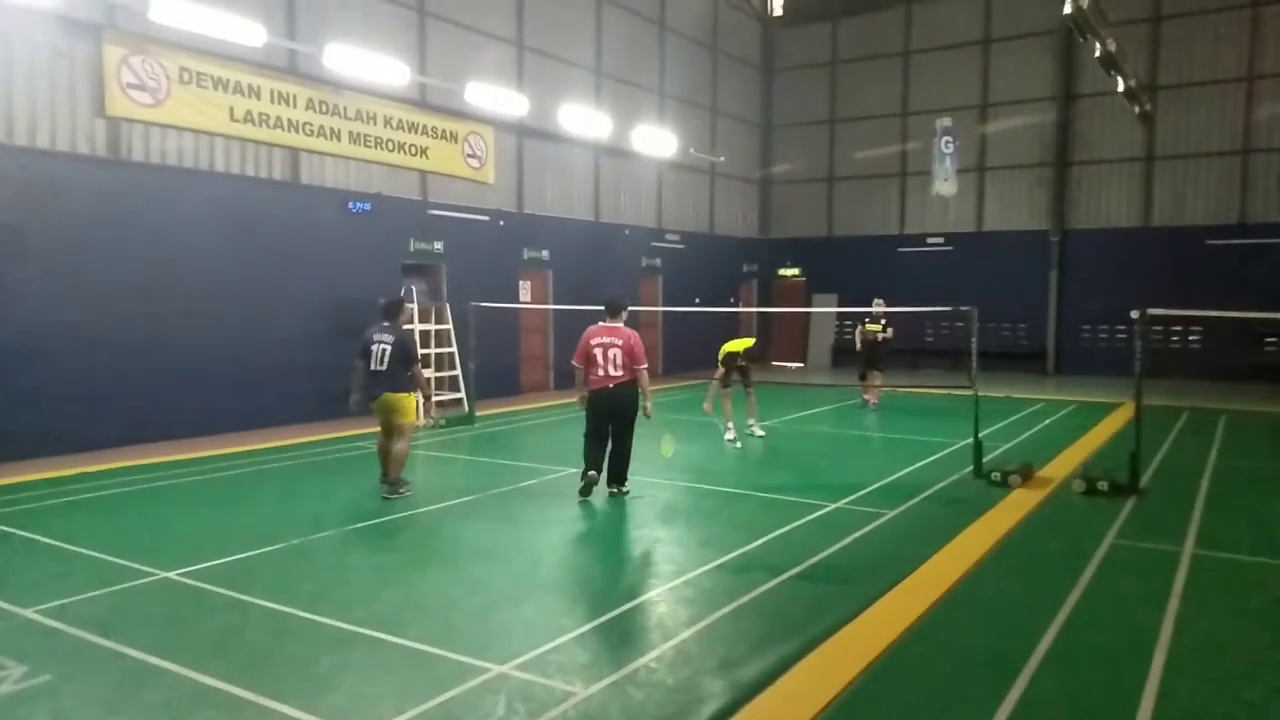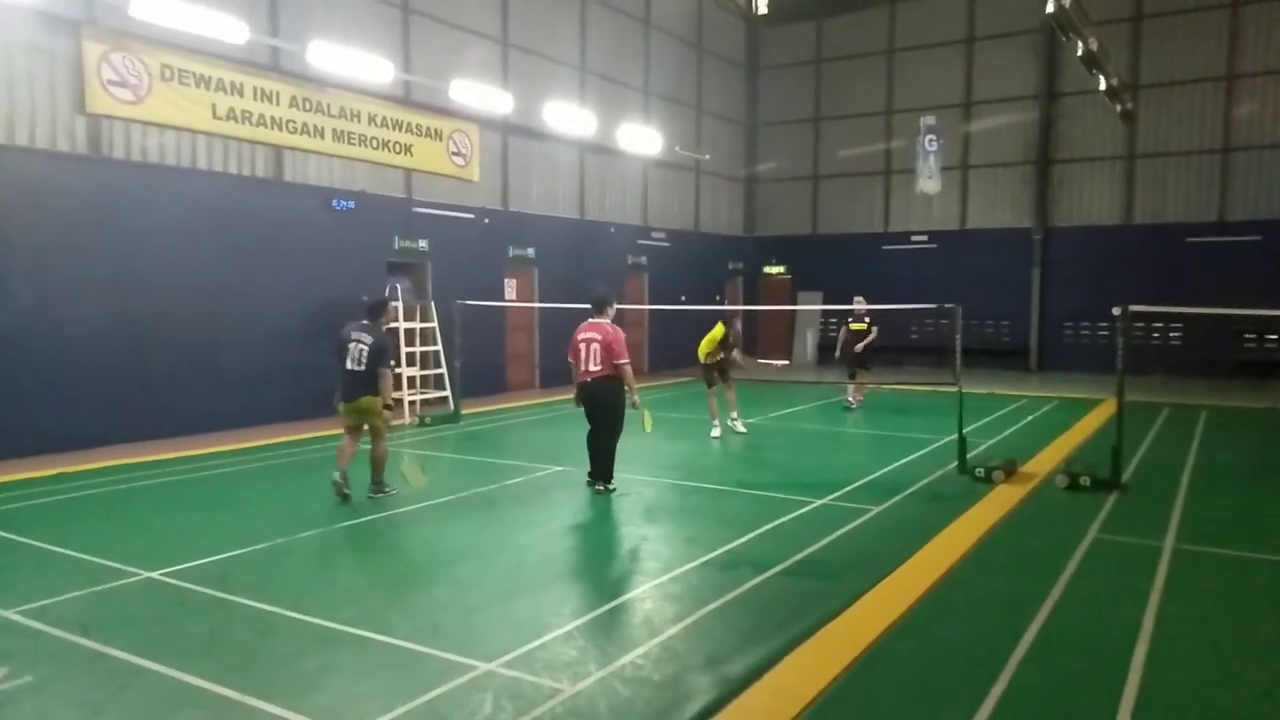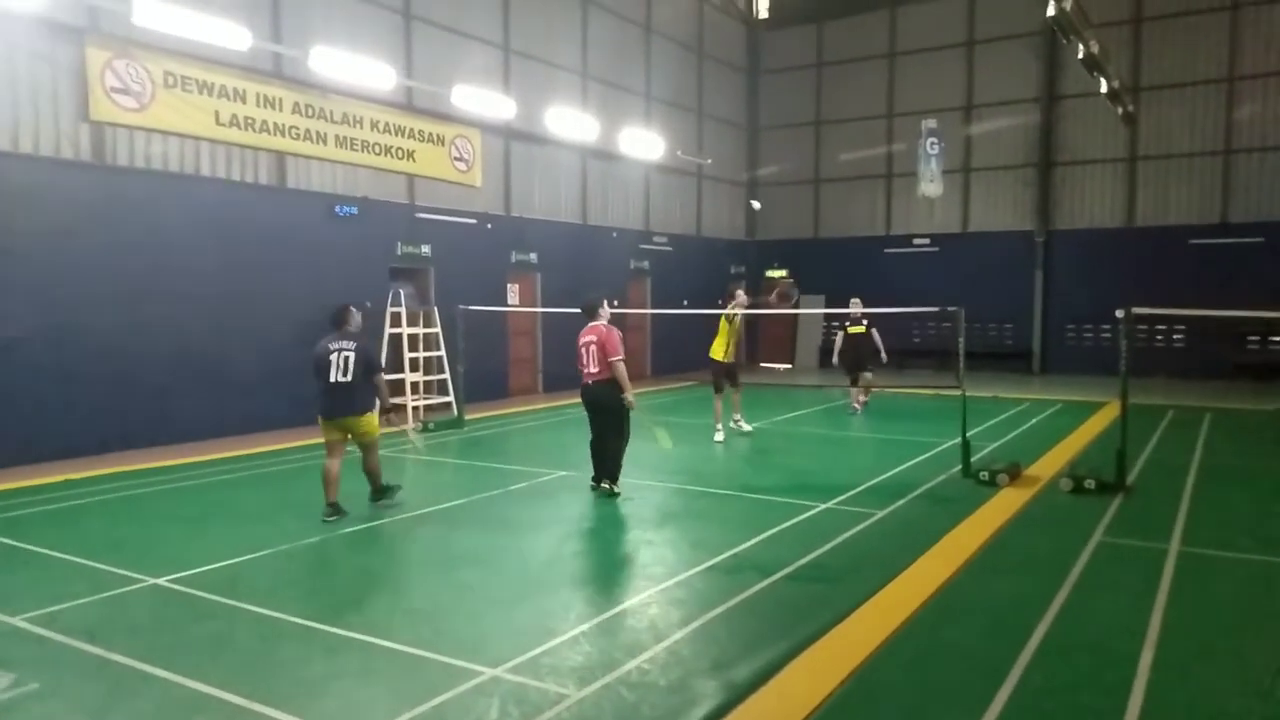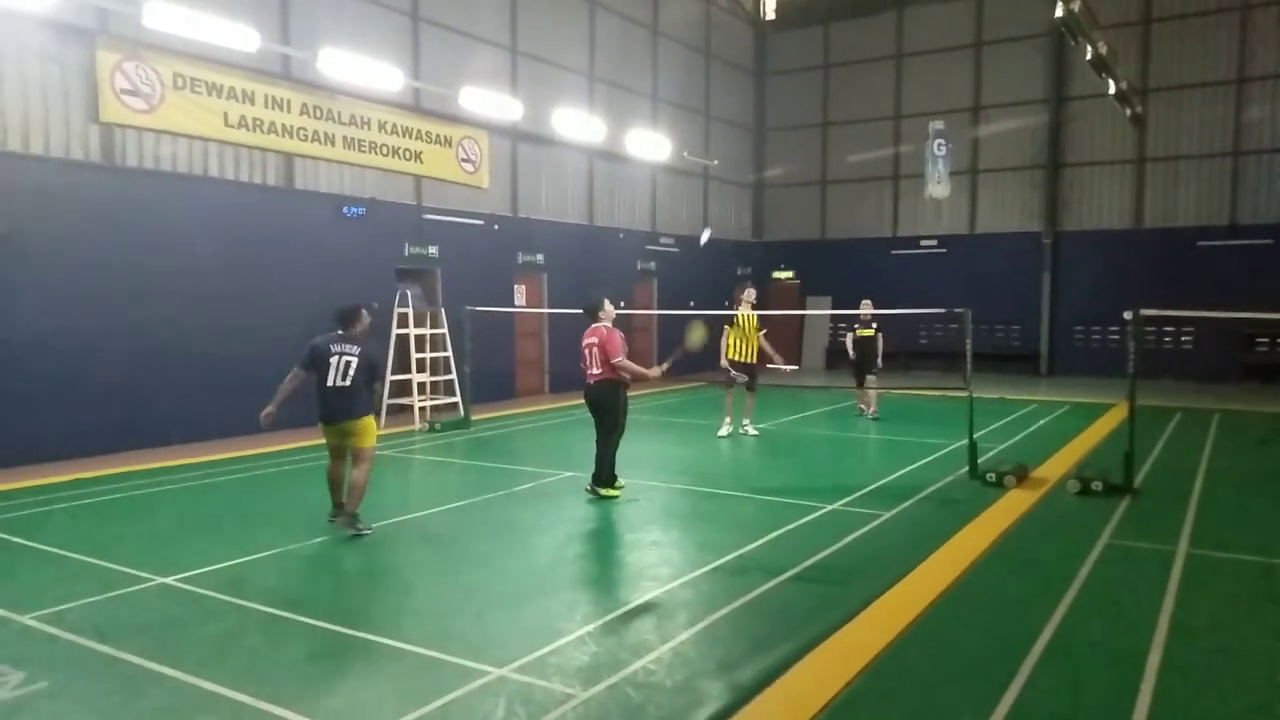
dt=0.4s
person 1, frame 1
left shoulder: (370, 334)
right shoulder: (404, 337)
left elbow: (359, 366)
right elbow: (415, 371)
left wrist: (356, 391)
right wrist: (427, 395)
left hip: (376, 394)
right hip: (399, 394)
left knee: (386, 434)
right knee: (403, 437)
left ankle: (386, 476)
right ankle: (392, 484)
person 1, frame 2
left shoulder: (347, 330)
right shoulder: (381, 340)
left elbow: (341, 362)
right elbow: (384, 375)
left wrist: (342, 390)
right wrist: (387, 406)
left hip: (349, 395)
right hip: (372, 397)
left knee: (350, 436)
right knee: (379, 439)
left ankle: (341, 473)
right ankle: (377, 484)
person 1, frame 3
left shoulder: (321, 347)
right shoulder: (363, 346)
left elbow: (319, 380)
right elbow: (378, 380)
right wrist: (387, 408)
left hip: (329, 412)
right hip: (360, 411)
left knee: (333, 456)
right knee: (370, 451)
left ankle: (331, 505)
right ankle: (378, 491)
person 1, frame 4
left shoulder: (319, 345)
right shoulder: (368, 352)
left elbow: (296, 376)
right elbow: (376, 387)
left wrist: (273, 405)
right wrist: (367, 407)
left hip: (329, 416)
right hip: (359, 417)
left knee: (337, 460)
right knee: (362, 464)
left ankle: (337, 508)
right ankle: (349, 515)
person 2, frame 1
left shoulder: (590, 333)
right shoulder: (631, 336)
left elbow: (579, 367)
right elbow: (641, 370)
left wrist: (581, 391)
right wrist: (647, 399)
left hip: (598, 394)
right hip: (625, 394)
left knee: (596, 439)
right knee: (621, 441)
left ankle: (591, 473)
right ankle: (617, 483)
person 2, frame 2
left shoulder: (581, 330)
right shoulder: (613, 332)
left elbow: (573, 363)
right elbow: (623, 365)
left wrist: (577, 388)
right wrist: (633, 392)
left hip: (586, 387)
right hip: (608, 388)
left knee: (595, 431)
right knee: (608, 435)
left ankle: (594, 475)
right ankle: (603, 480)
person 2, frame 3
left shoulder: (583, 335)
right shoulder: (609, 331)
right elbow: (616, 363)
right wrist: (628, 391)
left hip: (589, 389)
right hip: (608, 389)
left knee: (598, 436)
right knee: (618, 436)
left ankle: (599, 478)
right ankle: (609, 480)
person 2, frame 4
left shoulder: (587, 336)
right shoulder: (610, 333)
right elbow: (619, 362)
right wrist: (647, 372)
left hip: (592, 389)
right hip: (610, 389)
left knee: (604, 436)
right knee: (611, 437)
left ankle: (608, 479)
right ankle: (598, 483)
